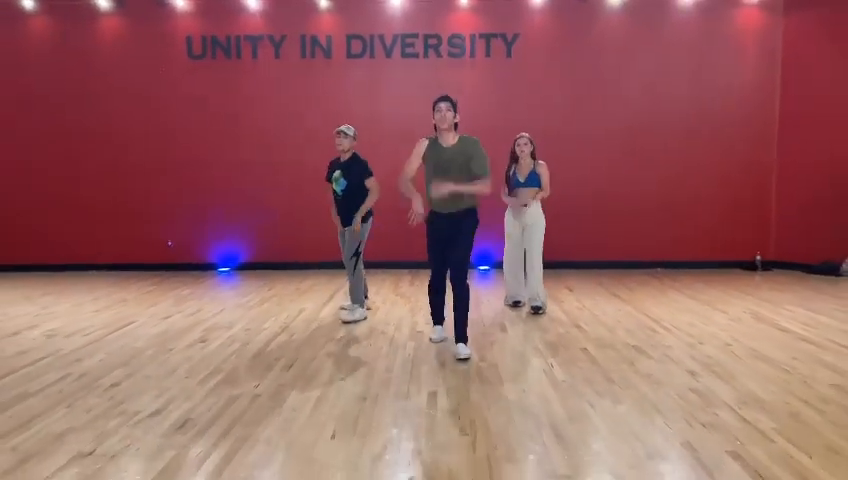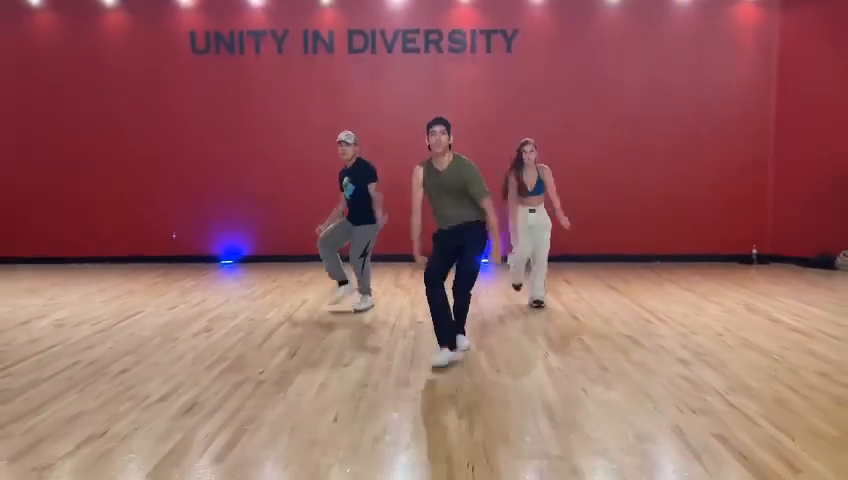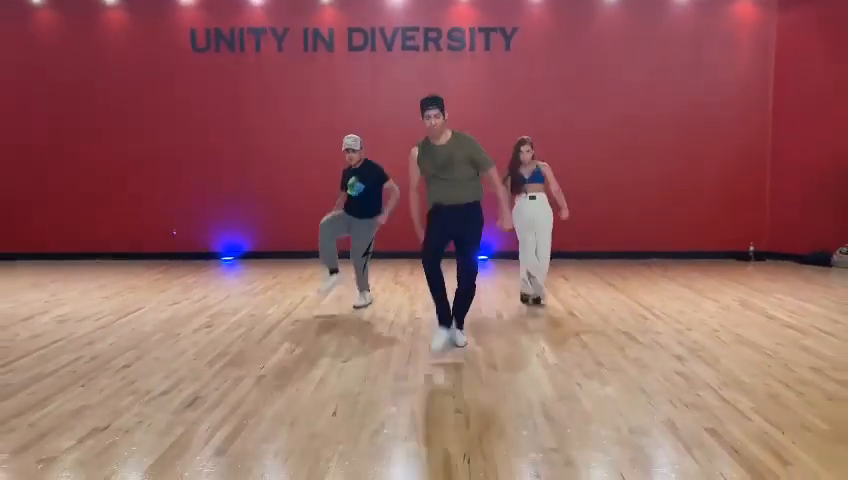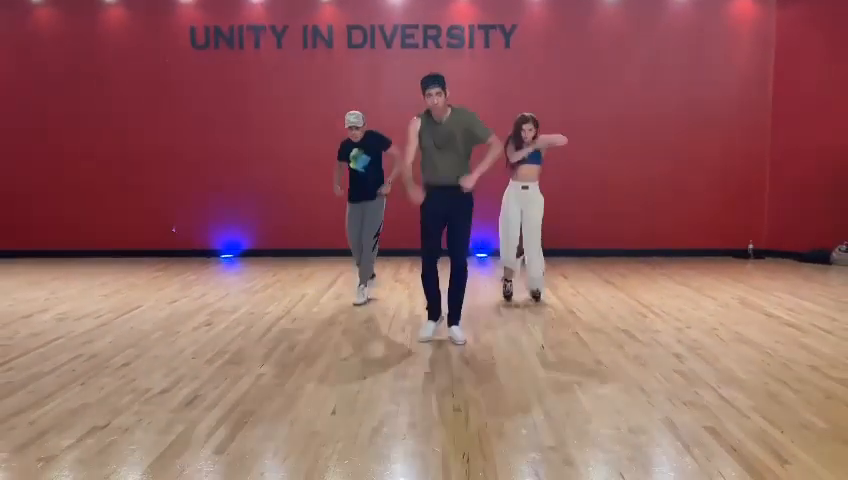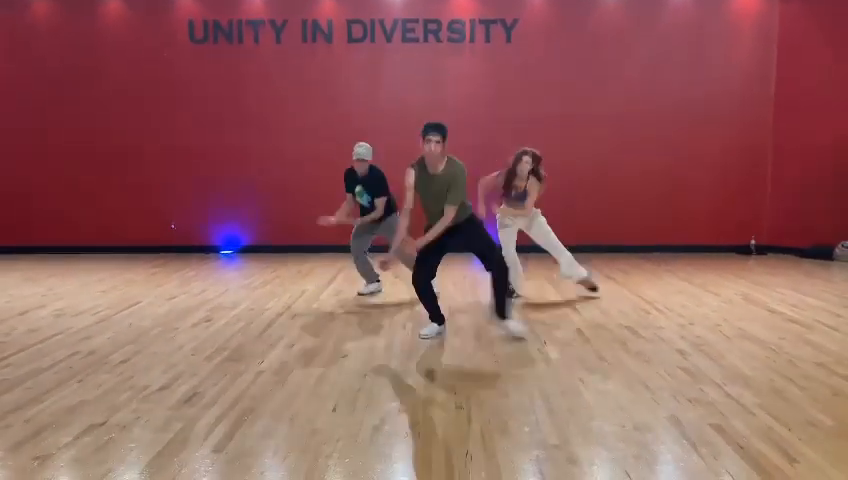
dt=0.3s
person 1, frame 1
left shoulder: (471, 146)
right shoulder: (425, 146)
left elbow: (485, 187)
right elbow: (405, 179)
left wrist: (453, 188)
right wrist: (415, 197)
left hip: (464, 220)
right hip: (437, 219)
left knee: (458, 276)
right knee: (437, 276)
left ankle: (461, 339)
right ankle: (438, 323)
person 1, frame 2
left shoulder: (465, 167)
right shoulder: (421, 171)
left elbow: (487, 204)
right elbow: (416, 211)
left wrist: (498, 244)
right wrist: (416, 250)
left hip: (473, 231)
right hip: (445, 234)
left knee: (462, 285)
right knee: (431, 279)
left ankle: (459, 331)
right ankle: (447, 346)
person 1, frame 3
left shoulder: (466, 143)
right shoulder: (418, 151)
left elbow: (493, 176)
right elbow: (414, 192)
left wrist: (505, 212)
right wrist: (418, 228)
left hip: (468, 213)
right hip: (439, 213)
left knee: (467, 274)
right knee: (429, 261)
left ankle: (458, 325)
right ankle: (445, 325)
person 1, frame 4
left shoulder: (466, 118)
right shoulder: (418, 123)
left elbow: (495, 146)
right elbow: (407, 162)
left wrist: (474, 174)
right wrist: (410, 185)
left hip: (461, 195)
right hip: (432, 195)
left knee: (459, 260)
right knee: (428, 257)
left ankle: (454, 322)
right ankle: (433, 317)
person 1, frame 5
left shoulder: (457, 170)
right shoulder: (413, 172)
left elbow: (449, 216)
right elbow: (406, 212)
left wrist: (421, 241)
right wrist: (393, 252)
left hip: (465, 225)
right hip: (436, 228)
left knee: (498, 265)
right knee: (419, 277)
left ankle: (504, 316)
right ankle: (437, 321)
person 2, frame 1
left shoulder: (359, 164)
right shoulder: (333, 165)
left elbow: (375, 191)
left wrist: (359, 215)
right wrist: (335, 216)
left hip: (359, 221)
right hip: (344, 221)
left knee: (353, 261)
right knee: (349, 261)
left ankle: (359, 308)
right ankle: (361, 299)
person 2, frame 2
left shoulder: (365, 168)
right shoulder: (344, 173)
left elbow: (375, 194)
left wrist: (379, 214)
right wrist: (327, 223)
left hip: (368, 222)
right hip: (351, 220)
left knee: (359, 258)
right knee: (325, 243)
left ankle: (366, 297)
right ankle: (344, 284)
person 2, frame 3
left shoulder: (373, 169)
right shoulder: (347, 173)
left elbow: (395, 192)
left wrist: (385, 214)
right wrist: (334, 210)
left hip: (368, 219)
right hip: (347, 215)
left knee: (359, 257)
right knee: (326, 227)
left ankle: (365, 293)
right ankle: (333, 273)
person 2, frame 4
left shoulder: (376, 139)
right shoulder: (345, 146)
left elbow: (397, 157)
right elbow: (340, 166)
left wrist: (389, 183)
right wrist: (337, 184)
left hip: (375, 198)
right hip: (354, 199)
left knee: (369, 240)
right knee: (354, 240)
left ankle: (364, 286)
right ankle: (368, 277)
person 2, frame 5
left shoulder: (378, 177)
right shoulder: (349, 174)
left elbow: (379, 211)
right elbow: (349, 201)
left wrist: (358, 221)
right wrist: (336, 218)
left hip: (386, 217)
right hip: (363, 218)
left knee: (402, 251)
right knee: (356, 250)
right ankle: (373, 282)
person 3, frame 1
left shoulder: (540, 166)
right shoulder: (511, 168)
left elbow: (546, 191)
right elbow: (505, 194)
left wrist: (532, 199)
right wrist: (511, 201)
left hip: (534, 213)
right hip: (514, 213)
left knee: (534, 256)
right knee: (512, 256)
left ankle: (537, 300)
right ankle: (515, 295)
person 3, frame 2
left shoulder: (545, 171)
right shoulder: (514, 174)
left elbow: (552, 194)
right elbow: (511, 200)
left wrist: (560, 214)
right wrist: (514, 221)
left hip: (541, 217)
right hip: (521, 216)
left knee: (541, 257)
right knee: (521, 253)
left ankle: (537, 295)
right ankle: (517, 277)
person 3, frame 3
left shoulder: (543, 167)
right shoulder: (513, 172)
left elbow: (555, 188)
right elbow: (509, 193)
left wrist: (564, 206)
left hip: (542, 207)
right hip: (522, 209)
left knee: (543, 252)
right knee: (527, 246)
left ankle: (536, 289)
right ankle: (528, 288)
person 3, frame 4
left shoulder: (540, 142)
right shoulder: (512, 144)
left elbow: (563, 140)
right elbow: (512, 157)
left wrist: (542, 141)
right wrist: (530, 147)
left hip: (533, 196)
right hip: (513, 194)
left knee: (532, 239)
right knee: (509, 235)
left ankle: (534, 284)
right ankle: (508, 277)
person 3, frame 5
left shoulder: (534, 183)
right shoulder: (505, 175)
left elbow: (526, 211)
right elbow: (483, 184)
left wrist: (503, 211)
right wrist: (481, 205)
left hip: (529, 216)
right hip: (507, 217)
left knee: (555, 245)
right knee: (508, 252)
left ankle: (580, 276)
right ankle: (513, 284)
